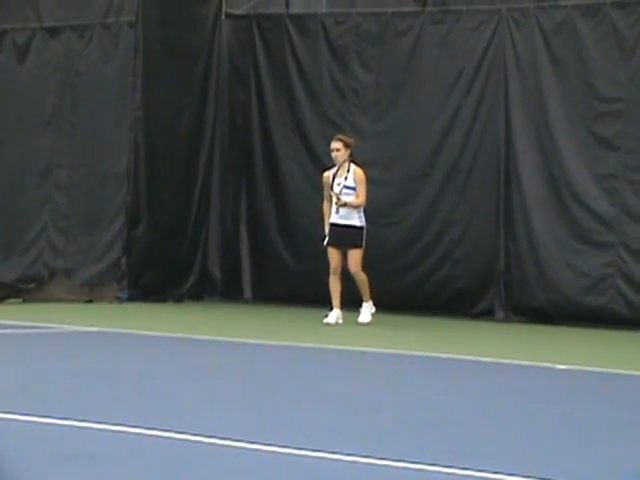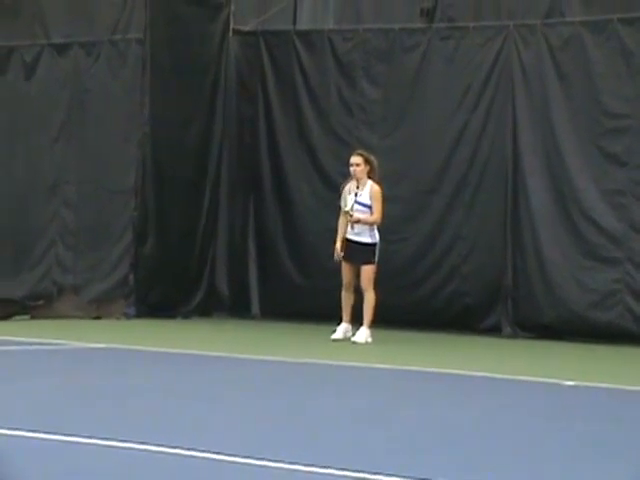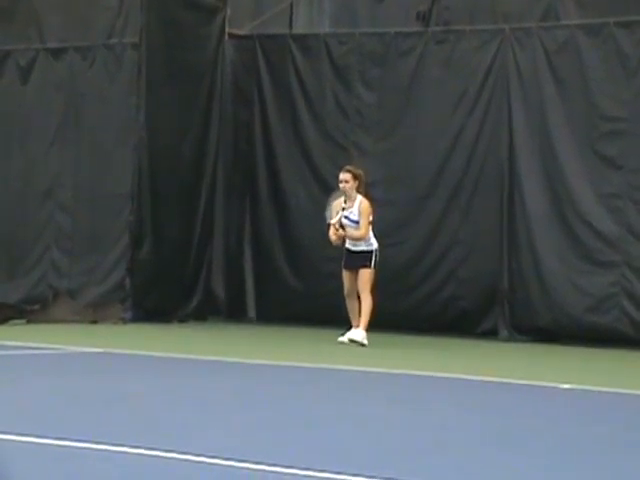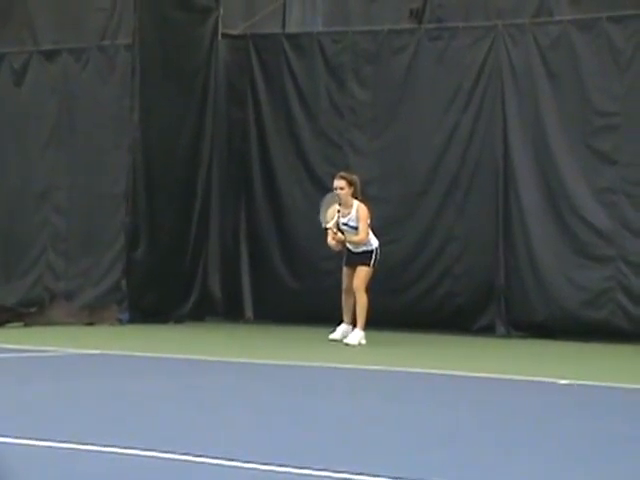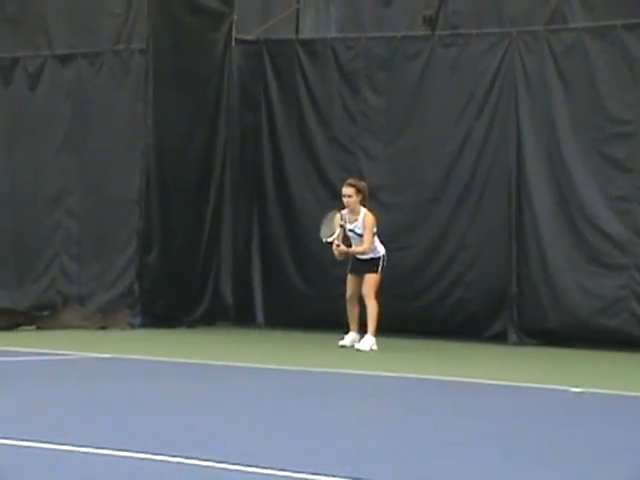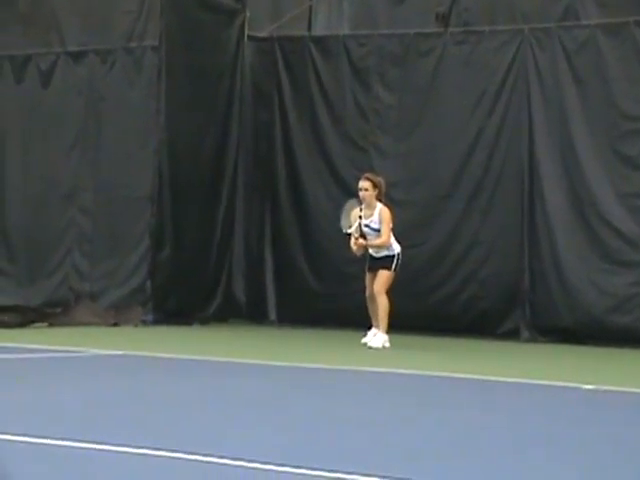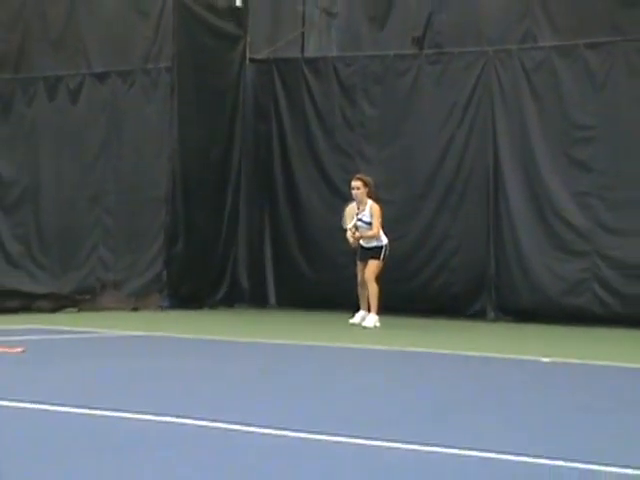
dt=0.7s
person 1, frame 1
left shoulder: (357, 172)
right shoulder: (328, 176)
left elbow: (362, 201)
left wrist: (346, 202)
right wrist: (326, 225)
left hip: (354, 226)
right hip: (335, 226)
left knee: (355, 270)
right knee: (334, 270)
left ankle: (367, 303)
right ankle: (336, 311)
person 1, frame 2
left shoulder: (374, 189)
right shoulder: (346, 189)
left elbow: (377, 218)
right elbow: (343, 217)
left wrist: (359, 218)
right wrist: (339, 241)
left hip: (368, 243)
right hip: (350, 241)
left knee: (366, 287)
right knee: (347, 285)
left ankle: (365, 330)
right ankle: (345, 325)
person 1, frame 3
left shoulder: (363, 204)
right shoulder: (337, 204)
left elbow: (363, 234)
right elbow: (333, 229)
left wrist: (345, 234)
right wrist: (335, 237)
left hip: (367, 251)
right hip: (350, 251)
left knee: (363, 290)
right knee: (348, 292)
left ankle: (362, 332)
right ankle: (355, 328)
person 1, frame 4
left shoulder: (360, 209)
right shoulder: (334, 210)
left elbow: (363, 238)
right elbow: (330, 237)
left wrist: (344, 238)
right wrist: (334, 243)
left hip: (368, 251)
right hip: (351, 250)
left knee: (358, 287)
right knee: (346, 288)
left ankle: (359, 332)
right ankle: (346, 325)
person 1, frame 5
left shoulder: (367, 217)
right shoulder: (340, 216)
left elbow: (366, 247)
right elbow: (336, 242)
left wrist: (347, 251)
right wrist: (338, 250)
left hip: (374, 258)
right hip: (357, 258)
left knee: (368, 293)
right knee: (350, 296)
left ankle: (370, 338)
right ankle: (353, 334)
person 1, frame 6
left shoulder: (383, 212)
right shoulder: (357, 212)
left elbow: (385, 241)
right elbow: (354, 237)
left wrist: (365, 243)
right wrist: (356, 246)
left hip: (390, 255)
right hip: (373, 255)
left knee: (379, 290)
right knee: (369, 294)
left ankle: (383, 335)
right ankle: (375, 329)
person 1, frame 7
left shoulder: (374, 207)
left elbow: (376, 232)
right elbow: (349, 230)
left wrist: (360, 235)
right wrist: (351, 238)
left hip: (378, 246)
right hip: (364, 246)
left knee: (369, 277)
right knee: (361, 280)
left ankle: (373, 316)
right ankle: (363, 311)
